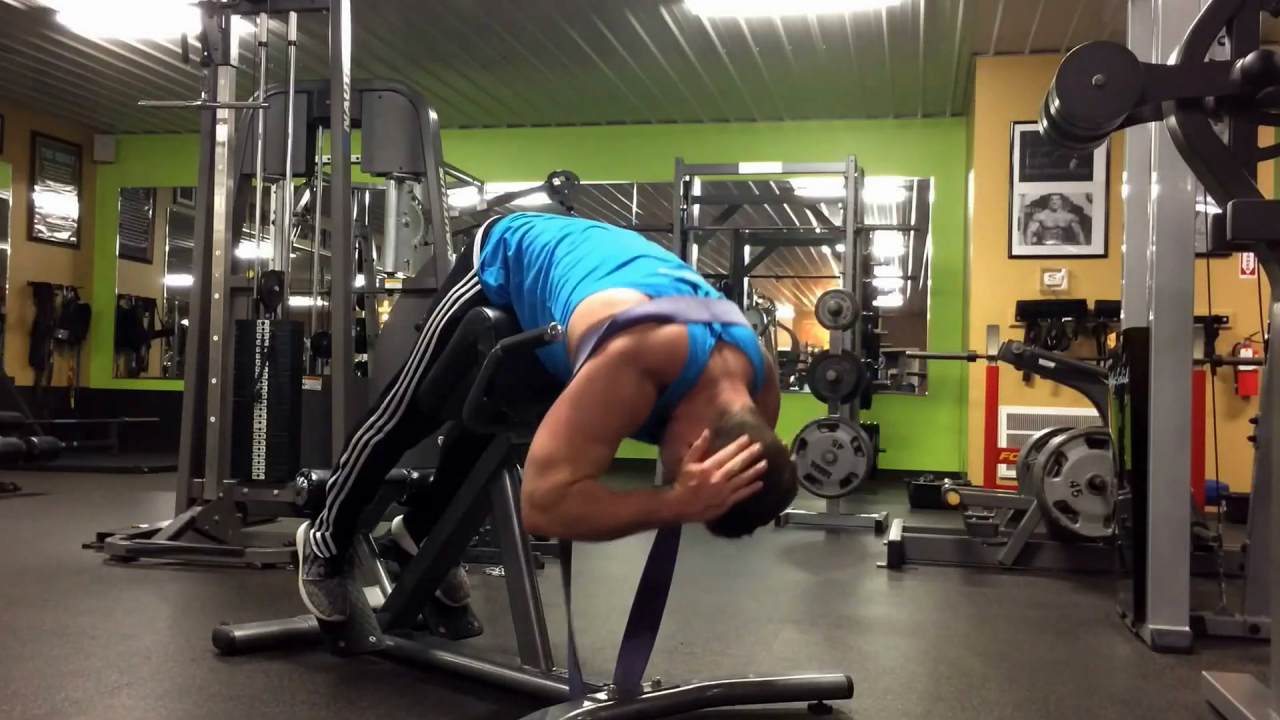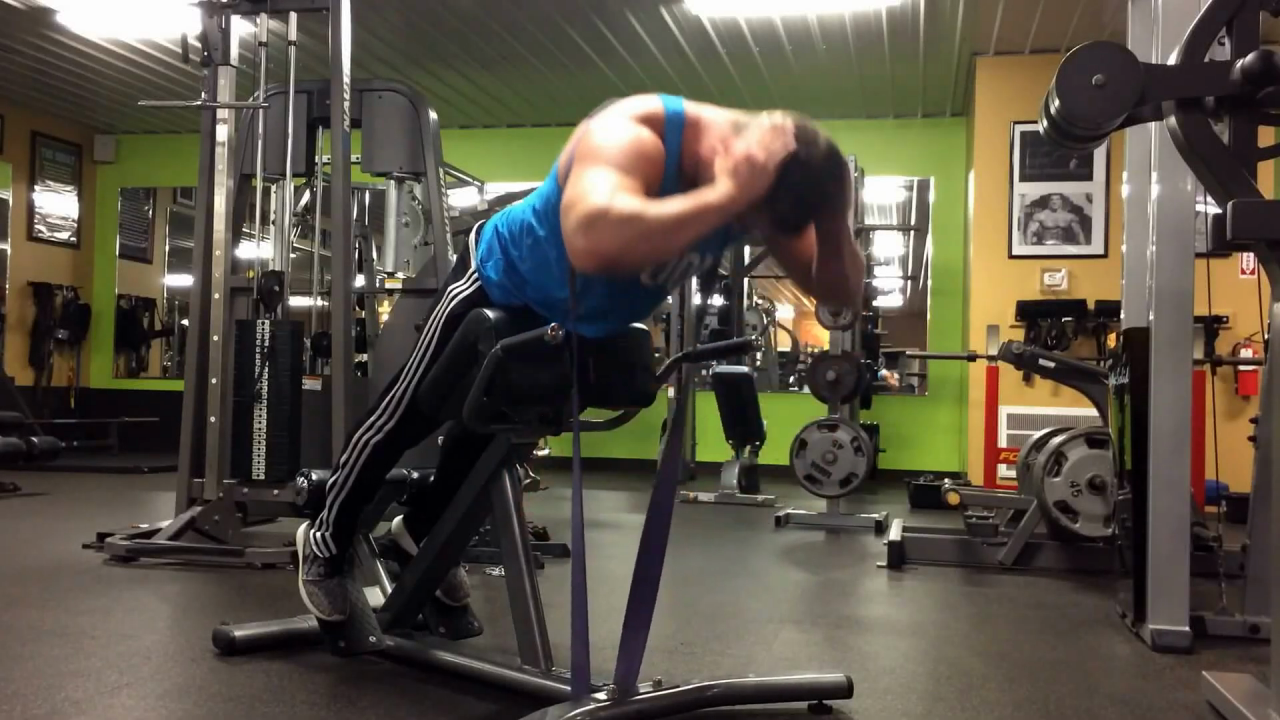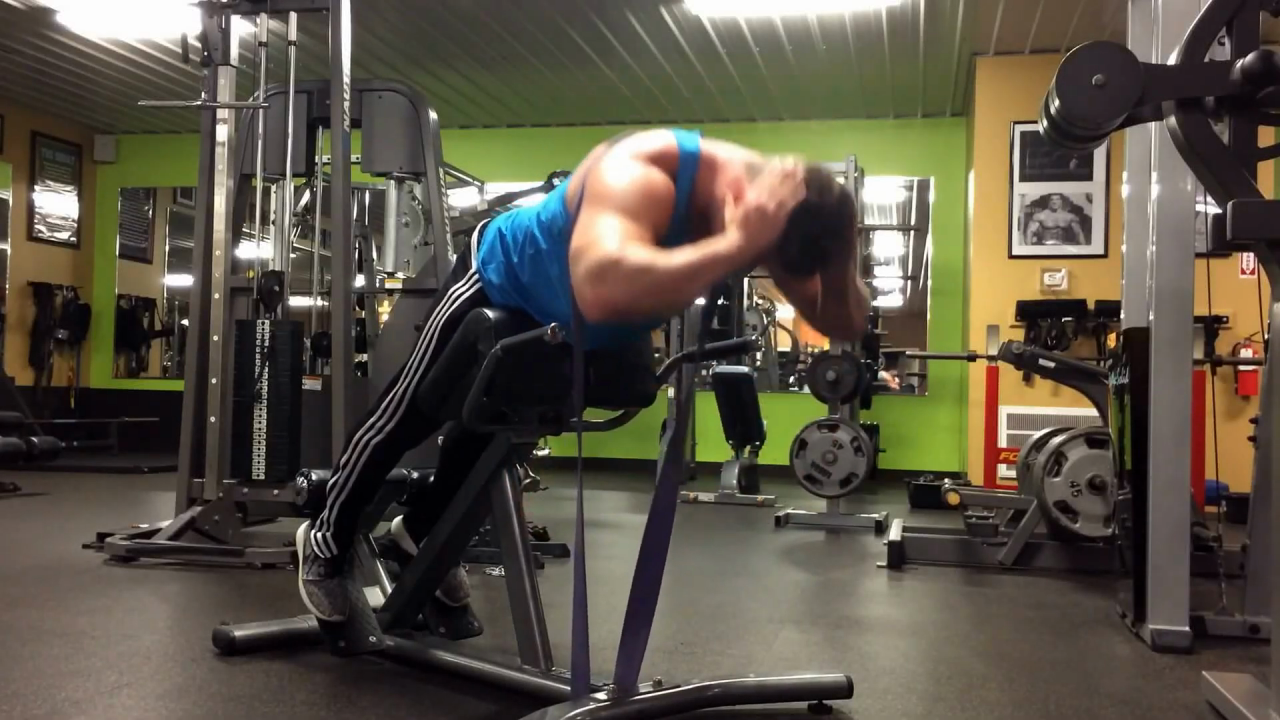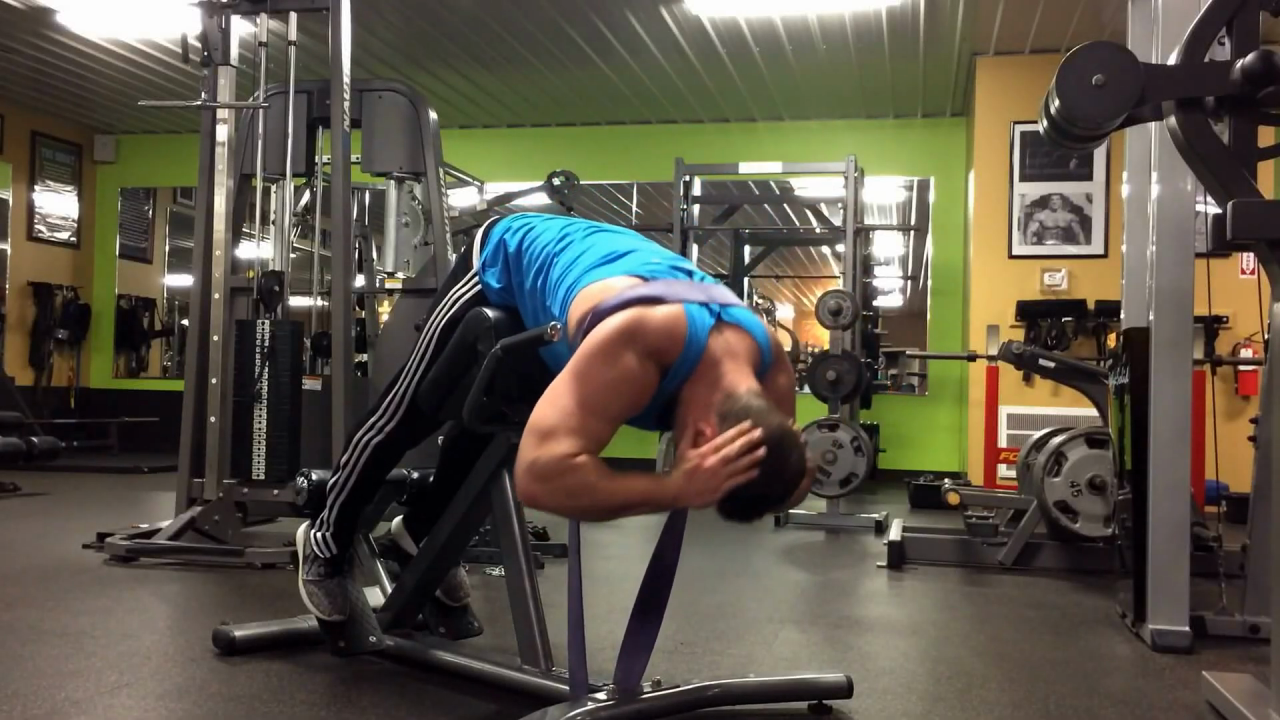
dt=0.5s
person 1, frame 1
left shoulder: (753, 381)
right shoulder: (637, 355)
right elbow: (543, 502)
right wrist: (684, 500)
right hip: (506, 268)
right knee: (406, 419)
left ankle: (423, 532)
right ankle: (325, 545)
person 1, frame 2
left shoulder: (768, 189)
right shoulder: (632, 135)
left elbow: (841, 292)
right elbow: (593, 241)
left wrist: (832, 217)
right wrist: (725, 195)
left hip: (574, 321)
right hip: (501, 283)
left knee: (491, 433)
right knee: (405, 420)
left ankle: (425, 532)
right ankle: (327, 543)
person 1, frame 3
left shoulder: (769, 208)
right shoulder: (645, 174)
left elbow: (845, 323)
right elbow: (602, 287)
left wrist: (839, 263)
right wrist: (732, 247)
right hip: (501, 277)
right knee: (408, 418)
left ankle: (424, 531)
right ankle: (326, 543)
person 1, frame 4
left shoulder: (765, 363)
right shoulder: (635, 343)
left elbow: (777, 461)
right elbow: (539, 473)
left wrist: (787, 482)
right wrist: (678, 489)
left hip: (568, 261)
right hip: (507, 266)
right knee: (409, 417)
left ankle: (422, 531)
right ankle: (325, 544)
